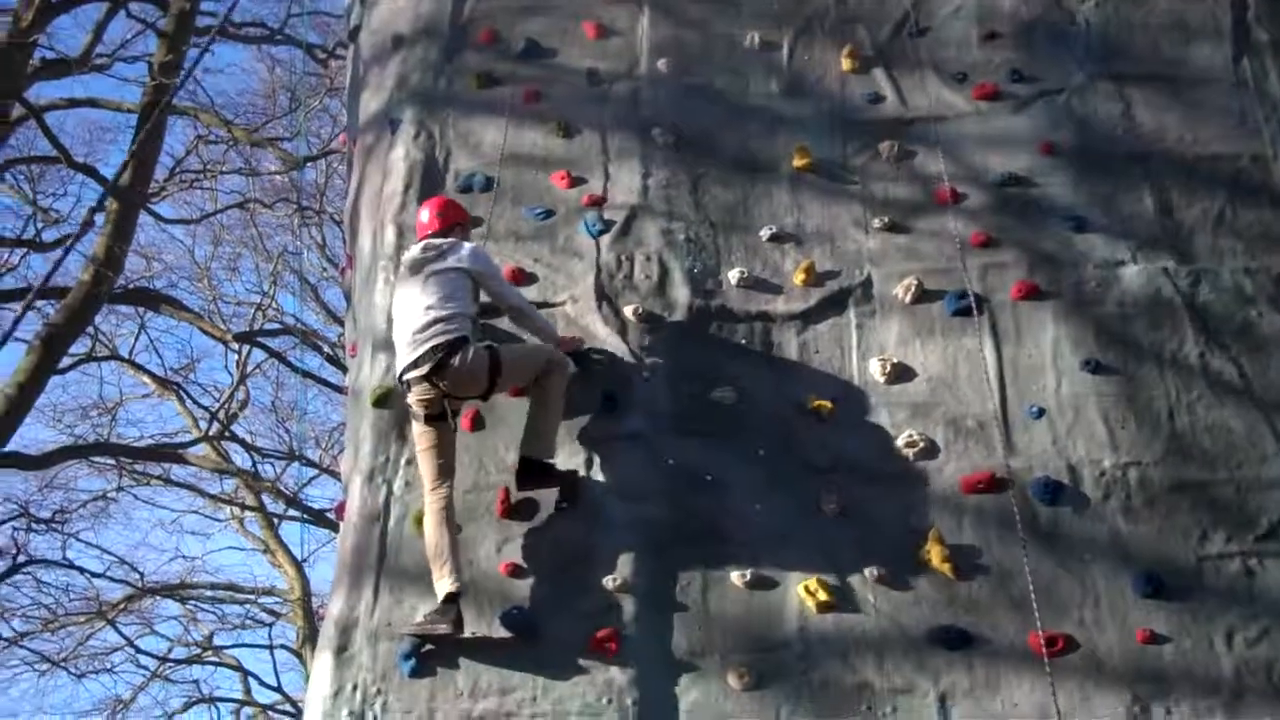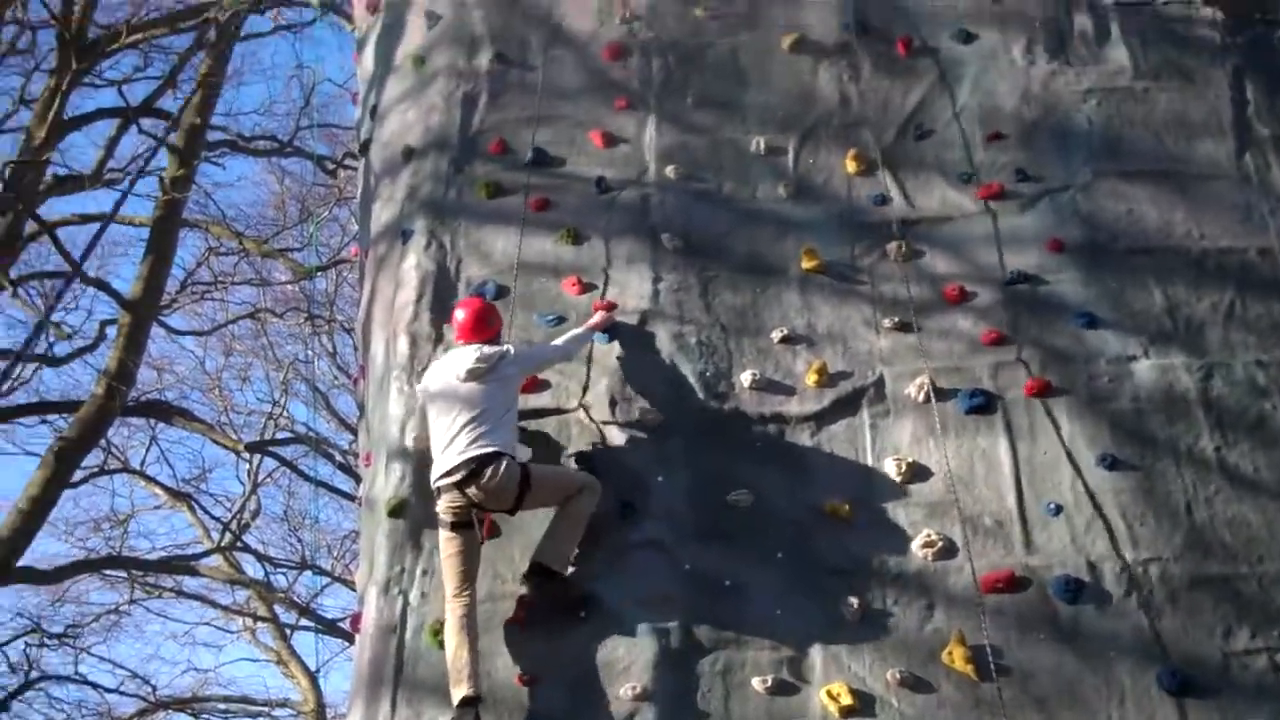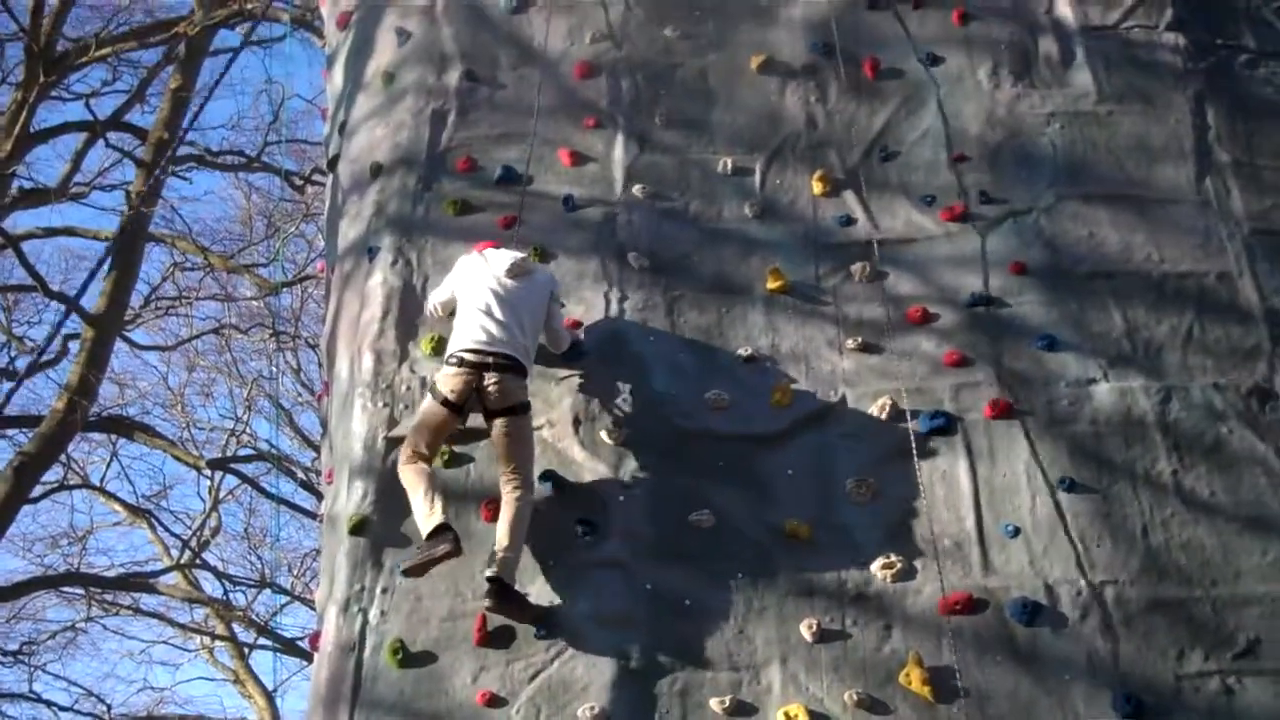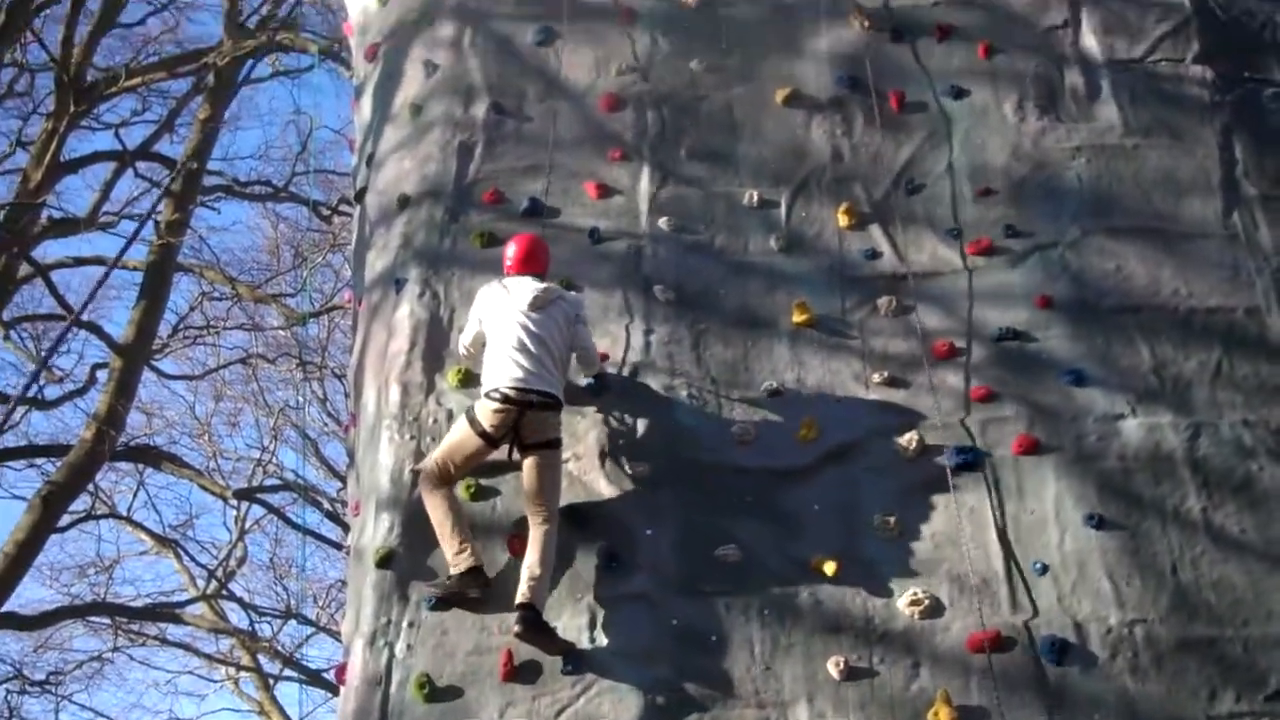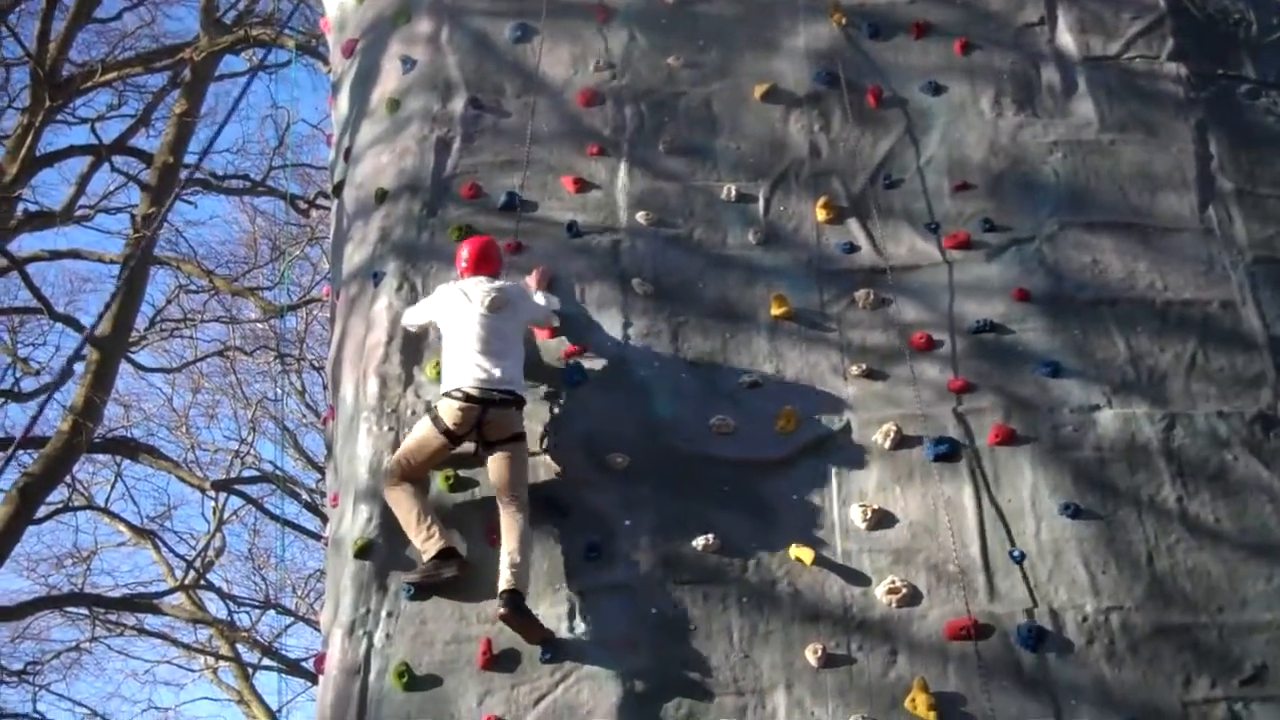
dt=1s
person 1, frame 1
left shoulder: (404, 274)
right shoulder: (467, 253)
right elbow: (516, 307)
right wrist: (557, 339)
left hip: (416, 384)
right hip: (457, 360)
left knee: (437, 493)
right knee: (553, 363)
left ankle: (448, 602)
right ankle: (534, 463)
person 1, frame 2
left shoulder: (433, 375)
right shoulder: (508, 359)
right elbow: (562, 349)
right wrist: (593, 325)
left hip: (449, 492)
right hip: (494, 473)
left knee: (459, 600)
right knee: (586, 487)
right ankle: (544, 572)
person 1, frame 3
left shoulder: (470, 261)
right shoulder: (544, 278)
left elbow: (434, 307)
right elbow: (559, 344)
right wrist: (567, 334)
left hip: (460, 367)
right hip: (507, 376)
left knee: (411, 459)
right knee: (517, 485)
left ankle: (439, 532)
right ankle: (499, 582)
person 1, frame 4
left shoulder: (491, 293)
right shoulder: (569, 303)
left elbow: (467, 350)
right elbow: (589, 362)
right wrist: (597, 373)
left hip: (498, 402)
right hip: (544, 411)
left knee: (432, 477)
right knee: (543, 517)
left ankle: (468, 571)
right ankle: (529, 609)
person 1, frame 5
left shoulder: (447, 294)
right shoulder: (517, 295)
left elbow: (409, 320)
right elbow: (547, 316)
right wrist: (539, 289)
left hip: (459, 403)
right hip: (505, 407)
left knee: (397, 478)
right knee: (515, 508)
left ankle: (440, 553)
right ankle: (512, 595)
